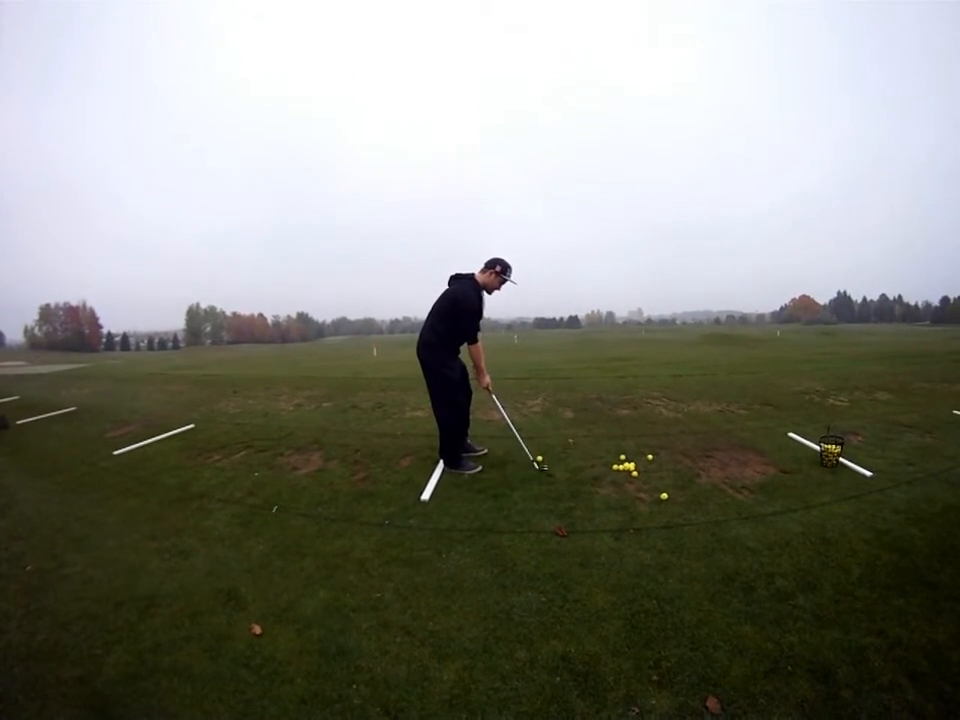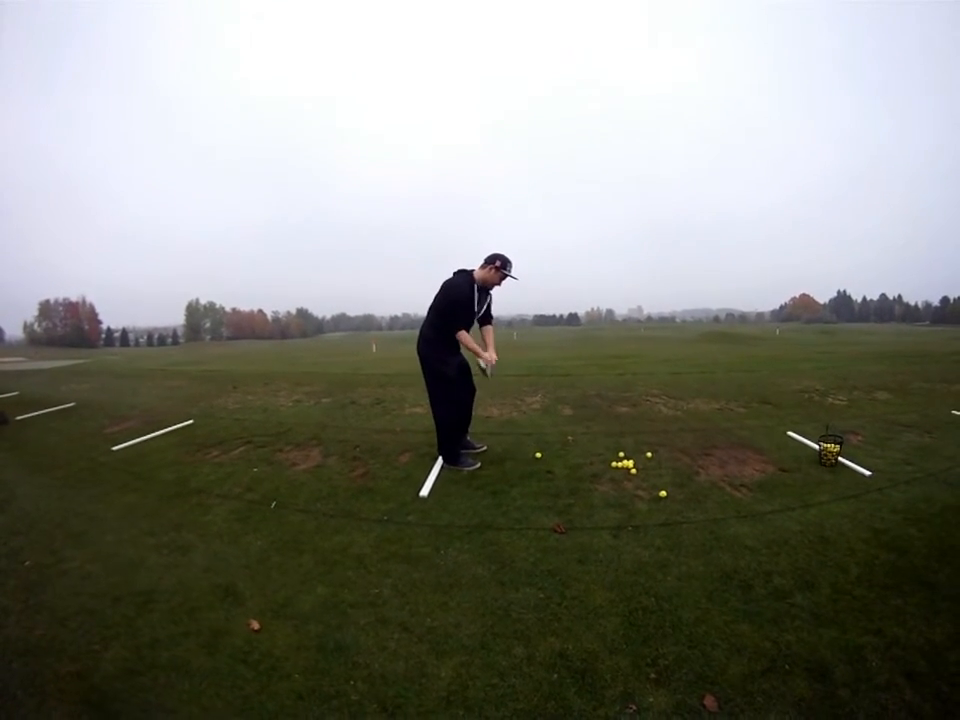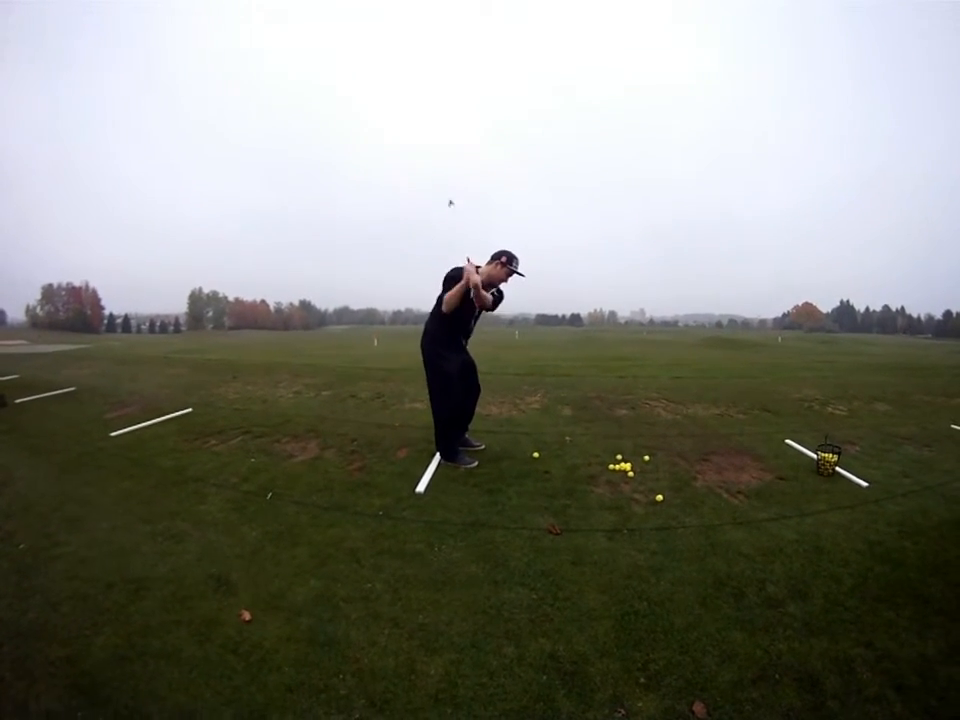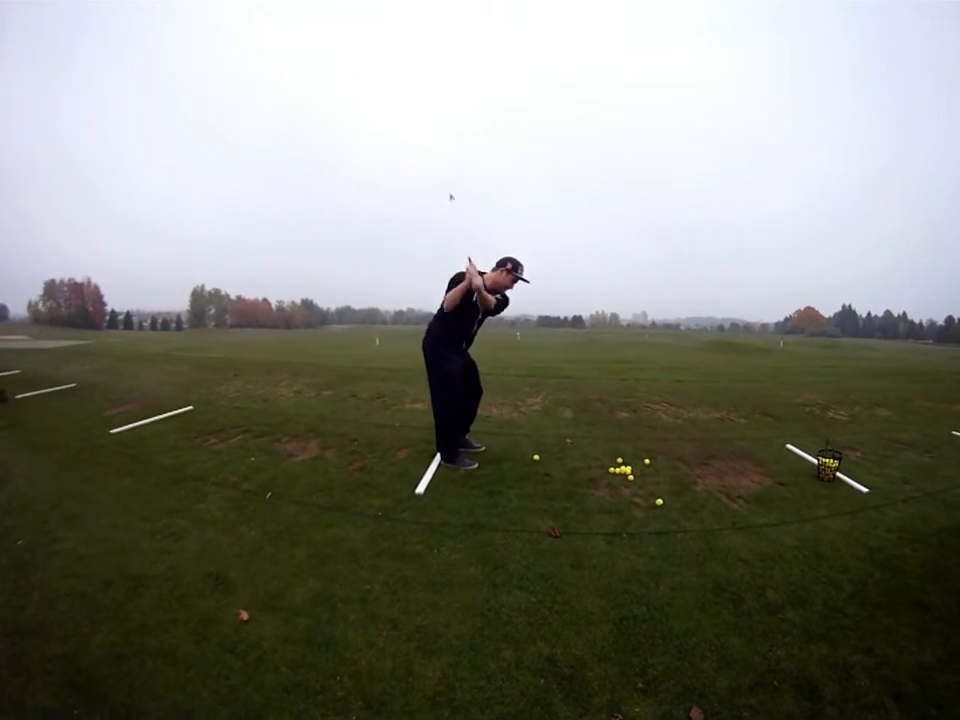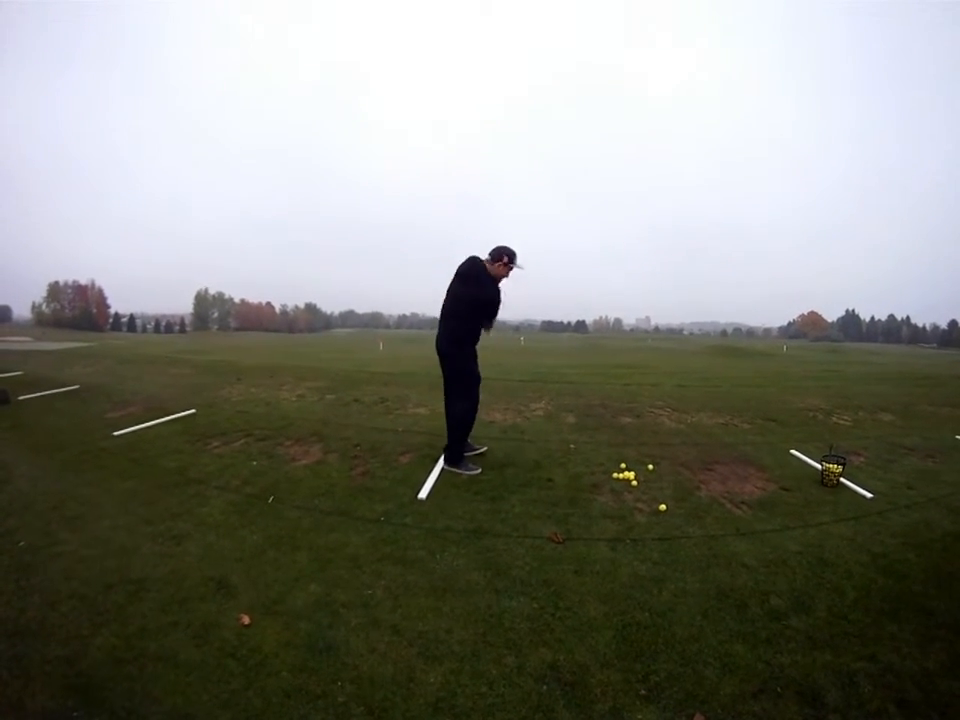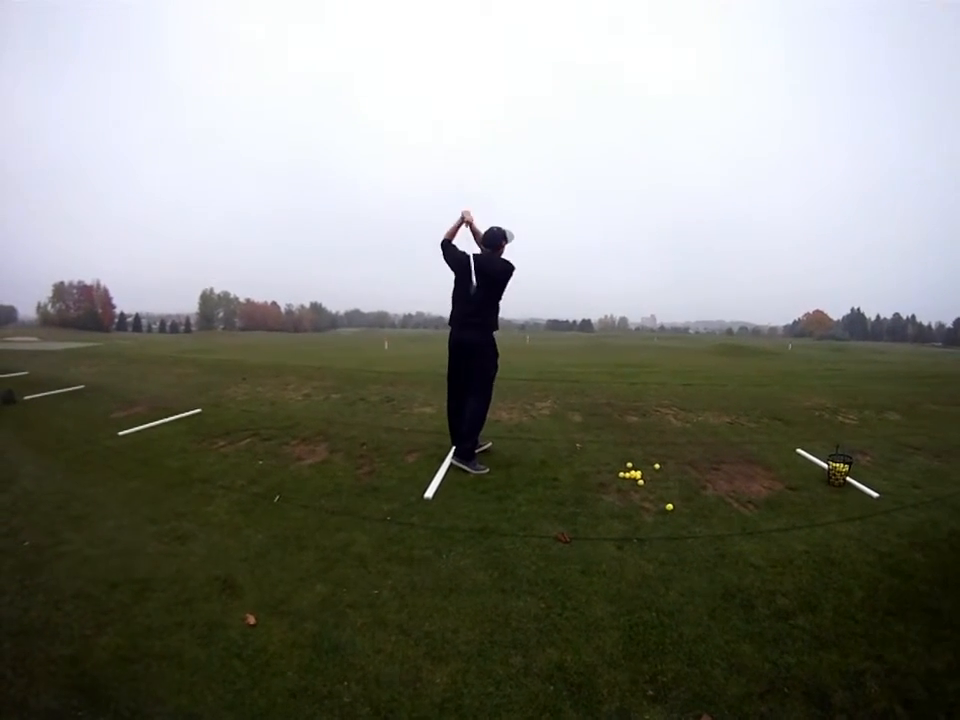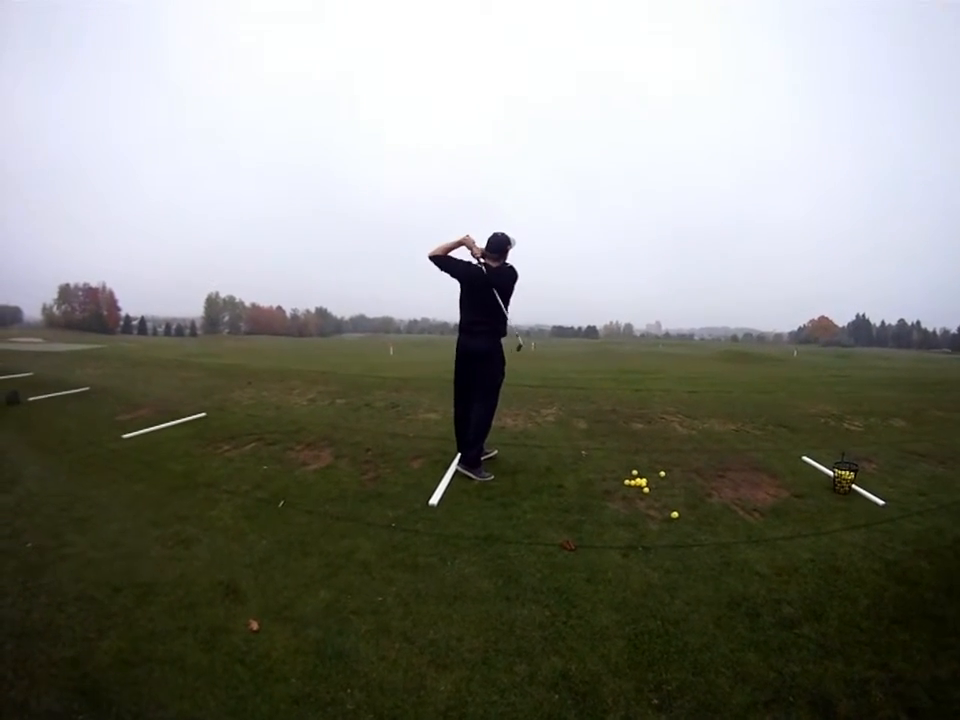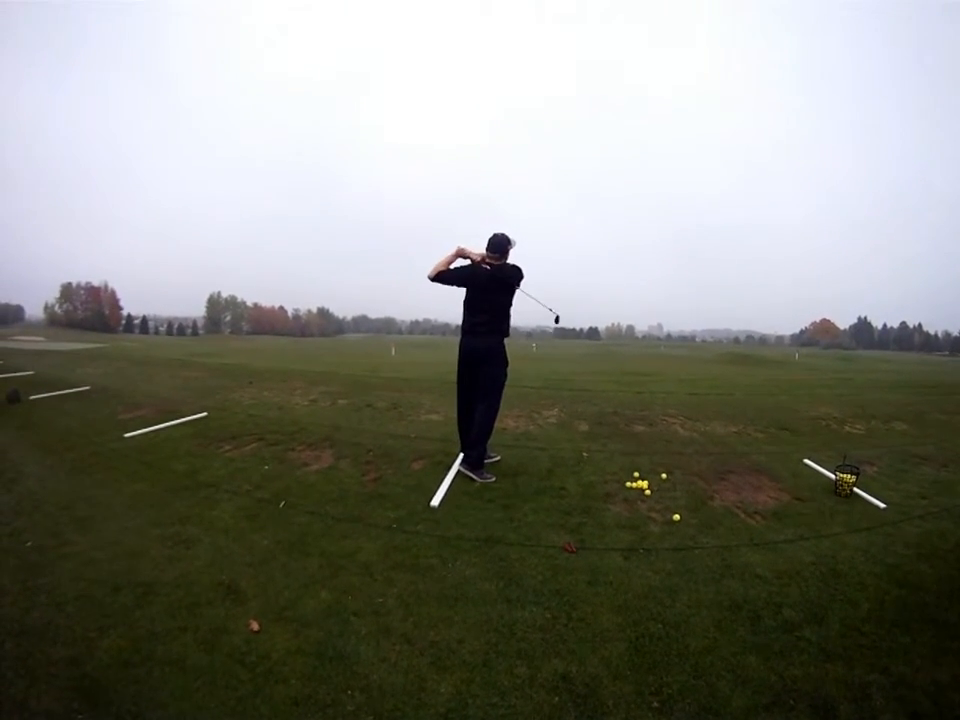
dt=0.3s
person 1, frame 1
left shoulder: (471, 290)
right shoulder: (467, 295)
left elbow: (474, 333)
right elbow: (471, 338)
left wrist: (481, 367)
right wrist: (482, 373)
left hip: (445, 350)
right hip: (434, 351)
left knee: (463, 395)
right knee: (450, 403)
left ankle: (460, 442)
right ankle: (452, 458)
person 1, frame 2
left shoulder: (484, 294)
right shoulder: (457, 286)
left elbow: (487, 323)
right elbow: (458, 330)
left wrist: (490, 350)
right wrist: (481, 354)
left hip: (451, 348)
right hip: (433, 348)
left knee: (466, 391)
right knee: (447, 399)
left ankle: (459, 439)
right ankle: (450, 455)
person 1, frame 3
left shoulder: (495, 292)
right shoulder: (457, 275)
left elbow: (486, 303)
right elbow: (446, 308)
left wrist: (476, 284)
right wrist: (465, 282)
left hip: (458, 345)
right hip: (437, 345)
left knee: (471, 389)
right knee: (447, 396)
left ankle: (458, 436)
right ankle: (448, 451)
person 1, frame 4
left shoulder: (501, 299)
right shoulder: (463, 280)
left elbow: (488, 306)
right elbow: (448, 306)
left wrist: (478, 284)
right wrist: (468, 281)
left hip: (459, 348)
right hip: (438, 346)
left knee: (473, 392)
right knee: (449, 397)
left ankle: (459, 437)
right ankle: (448, 453)
person 1, frame 5
left shoulder: (471, 266)
right shoulder: (489, 291)
right elbow: (487, 322)
right wrist: (485, 320)
left hip: (448, 341)
right hip: (459, 346)
left knee: (457, 394)
right knee: (467, 397)
left ankle: (459, 442)
right ankle: (453, 457)
person 1, frame 6
left shoulder: (463, 263)
right shoulder: (505, 270)
left elbow: (445, 242)
right elbow: (493, 257)
left wrist: (461, 221)
right wrist: (476, 230)
left hip: (457, 336)
right hip: (481, 339)
left knee: (458, 391)
right knee: (478, 394)
left ankle: (463, 441)
right ankle: (464, 452)
person 1, frame 7
left shoulder: (469, 272)
right shoulder: (510, 275)
left elbow: (434, 255)
left wrist: (461, 242)
right wrist: (480, 253)
left hip: (465, 343)
right hip: (490, 347)
left knee: (464, 399)
right knee: (484, 402)
left ankle: (471, 449)
right ankle: (469, 460)
person 1, frame 8
left shoulder: (472, 272)
right shoulder: (514, 274)
left elbow: (434, 275)
left wrist: (457, 254)
right wrist: (479, 258)
left hip: (468, 344)
right hip: (492, 347)
left knee: (467, 399)
right knee: (487, 402)
left ankle: (473, 450)
right ankle: (472, 461)
